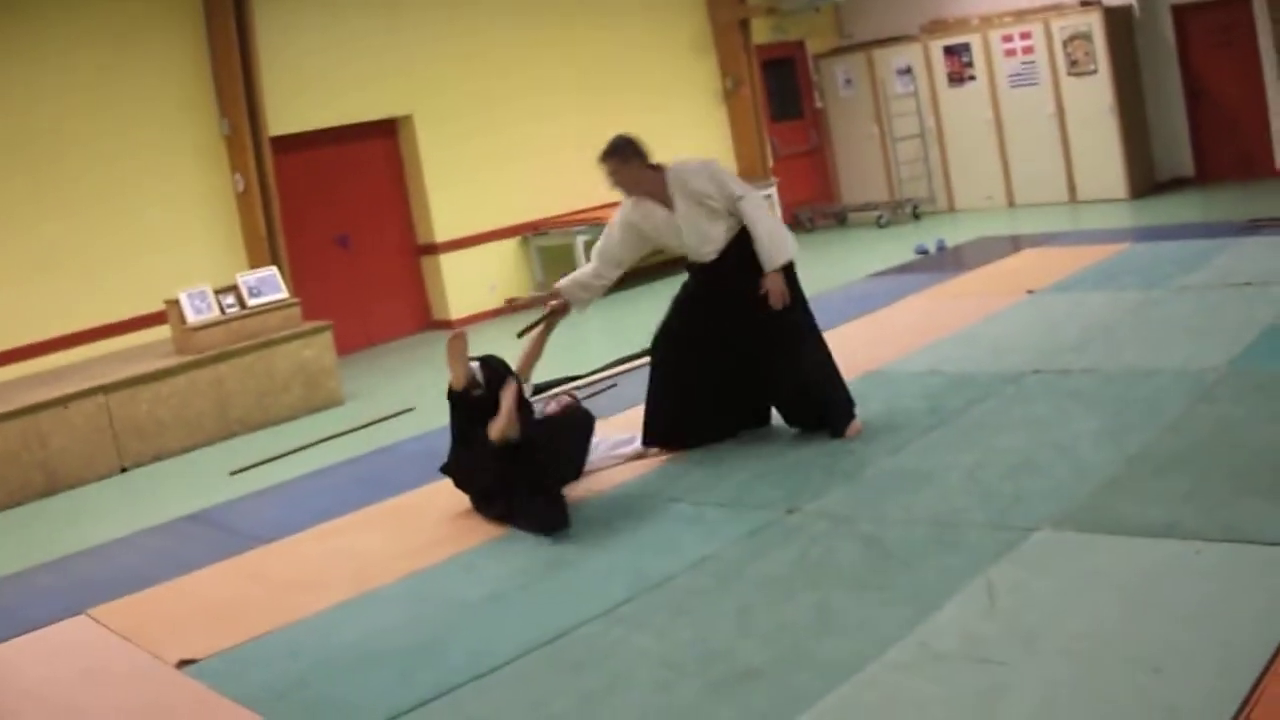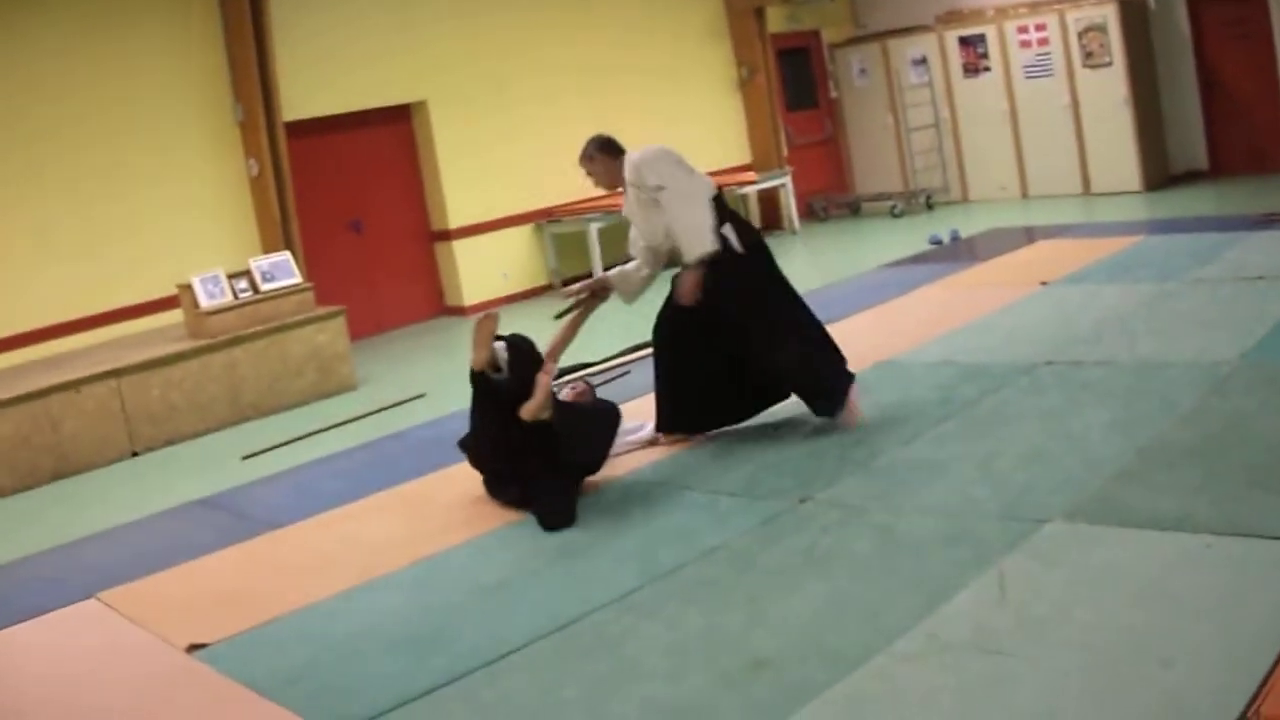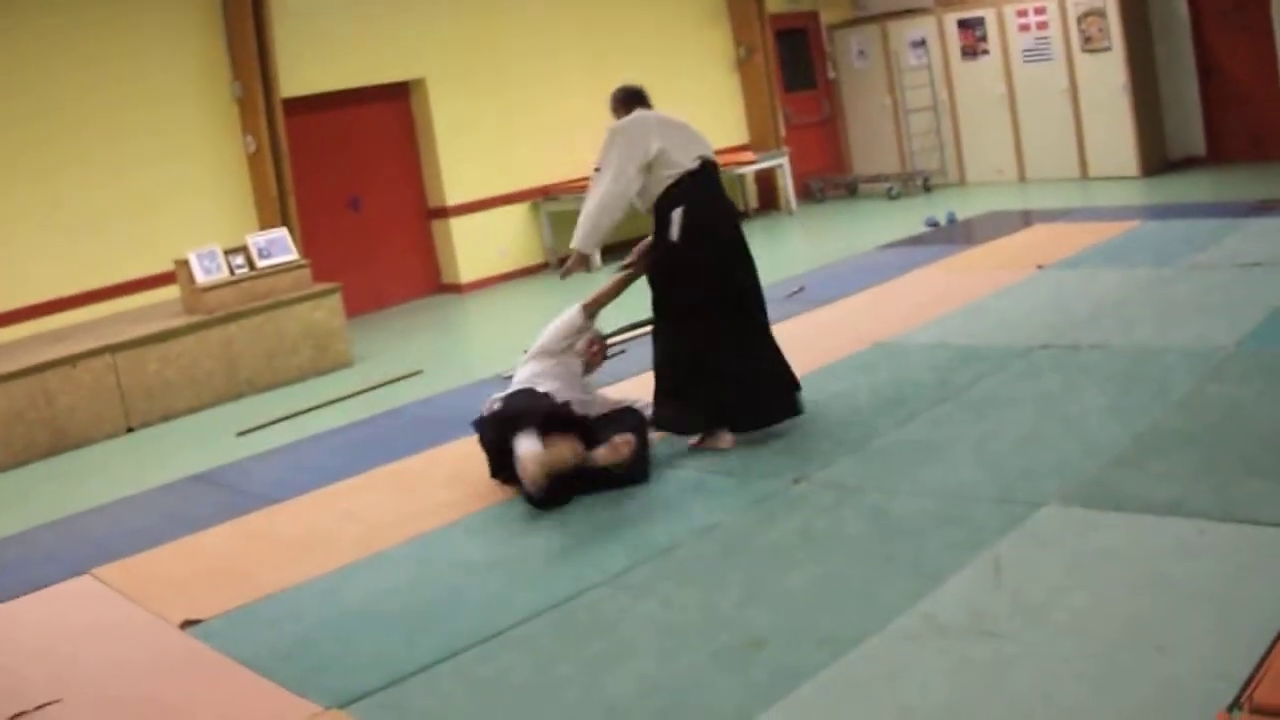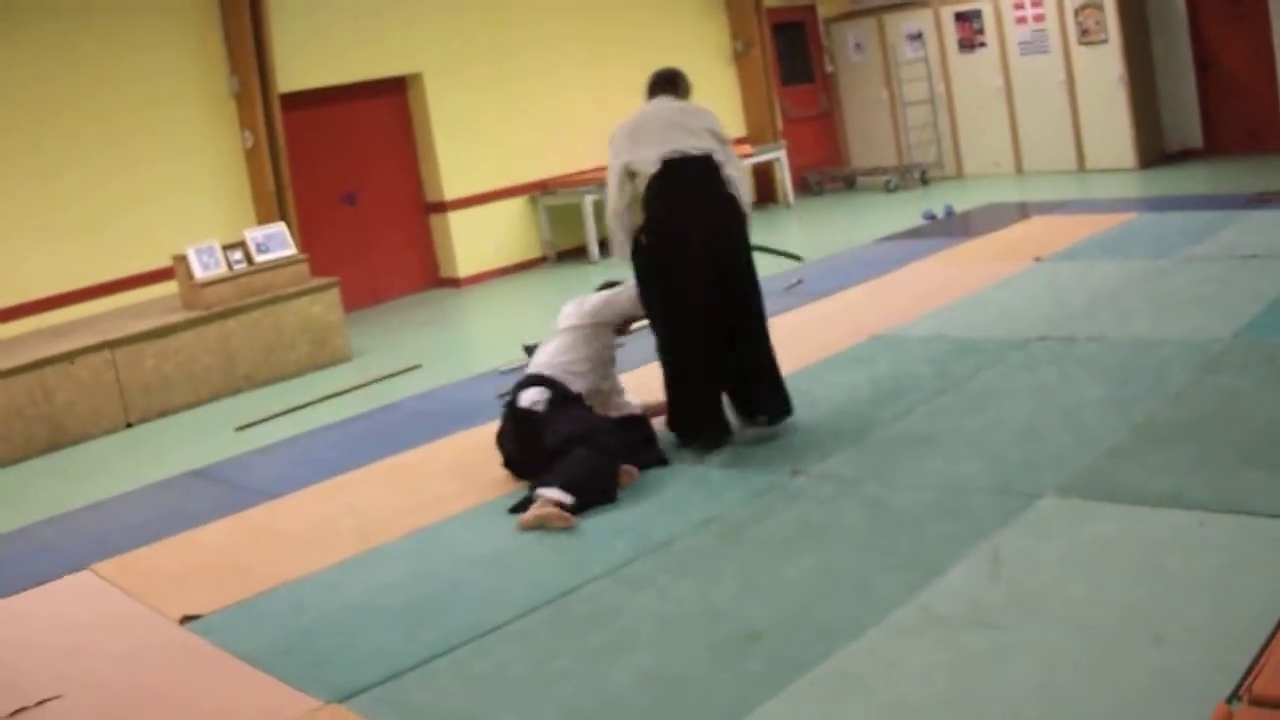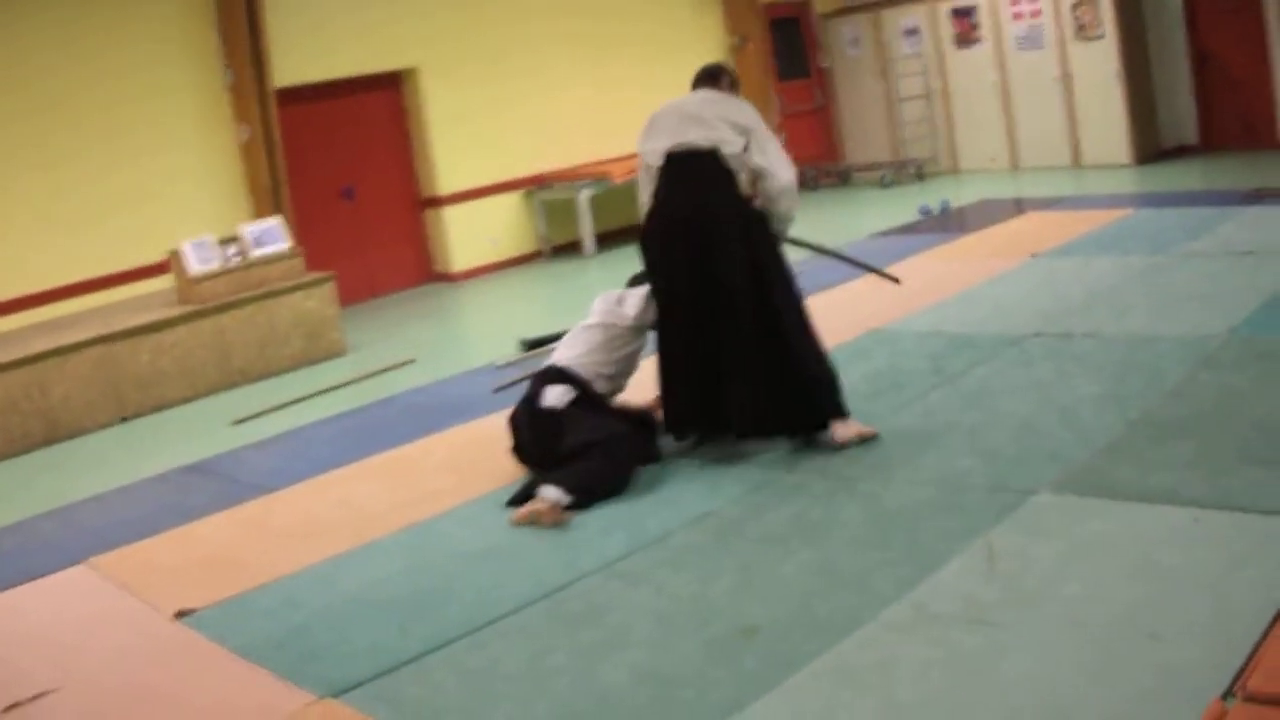
dt=0.3s
person 1, frame 1
left shoulder: (698, 173)
right shoulder: (632, 215)
left elbow: (755, 209)
right elbow: (602, 266)
left wrist: (776, 268)
right wrist: (554, 294)
left hip: (753, 262)
right hip: (710, 278)
left knee: (789, 337)
right knee: (676, 347)
left ankle: (838, 415)
right ankle: (683, 433)
person 1, frame 2
left shoulder: (643, 162)
right shoulder: (633, 202)
left elbow: (687, 205)
right elbow: (648, 261)
left wrist: (693, 265)
right wrist: (599, 283)
left hip: (727, 246)
right hip: (706, 258)
left knee: (767, 326)
right knee: (675, 333)
left ankle: (836, 392)
right ankle: (691, 420)
person 1, frame 3
left shoulder: (625, 132)
right shoulder: (676, 127)
left elbow: (610, 192)
left wrist: (582, 248)
right wrist: (656, 242)
left hip: (689, 222)
right hip: (720, 214)
left knee: (688, 321)
right knee: (729, 311)
left ankle: (719, 422)
person 1, frame 4
left shoulder: (628, 132)
right shoulder: (701, 116)
left elbow: (620, 204)
right elbow: (736, 179)
left wrist: (635, 253)
left hip: (669, 219)
right hip: (718, 209)
left knee: (682, 324)
right knee: (738, 310)
left ankle: (702, 427)
right ankle: (759, 407)
person 1, frame 5
left shoulder: (658, 120)
right shoulder: (736, 109)
left elbow: (647, 195)
right elbow: (780, 179)
right wrist: (773, 223)
left hip: (670, 216)
right hip: (723, 207)
left knee: (685, 324)
right knee: (769, 312)
left ankle: (697, 422)
right ankle: (825, 418)
person 2, frame 1
left shoulder: (571, 438)
right shoulder: (526, 416)
left elbow: (624, 446)
right elbow: (521, 372)
right wrist: (549, 322)
left hip: (527, 486)
right hip: (489, 481)
left knee: (579, 418)
left ankle: (510, 430)
right ankle: (464, 380)
person 2, frame 2
left shoulder: (583, 428)
right elbow: (550, 357)
right wrist: (586, 308)
left hip: (541, 478)
left knee: (606, 413)
left ankle: (542, 411)
right ankle: (486, 361)
person 2, frame 3
left shoulder: (585, 395)
right shoulder: (553, 352)
right elbow: (586, 310)
right wrist: (633, 272)
left knee: (630, 418)
left ankle: (595, 457)
right ankle: (532, 461)
person 2, frame 4
left shoulder: (604, 359)
right shoulder: (587, 310)
left elbow: (615, 406)
left wrist: (660, 407)
right hip: (539, 405)
left knee: (635, 429)
right knee: (599, 439)
right ankle: (546, 504)
person 2, frame 5
right shoulder: (623, 303)
left wrist: (643, 410)
left hip: (561, 402)
right hip: (557, 404)
left knee: (637, 429)
right knee: (613, 449)
right ankle: (546, 501)
